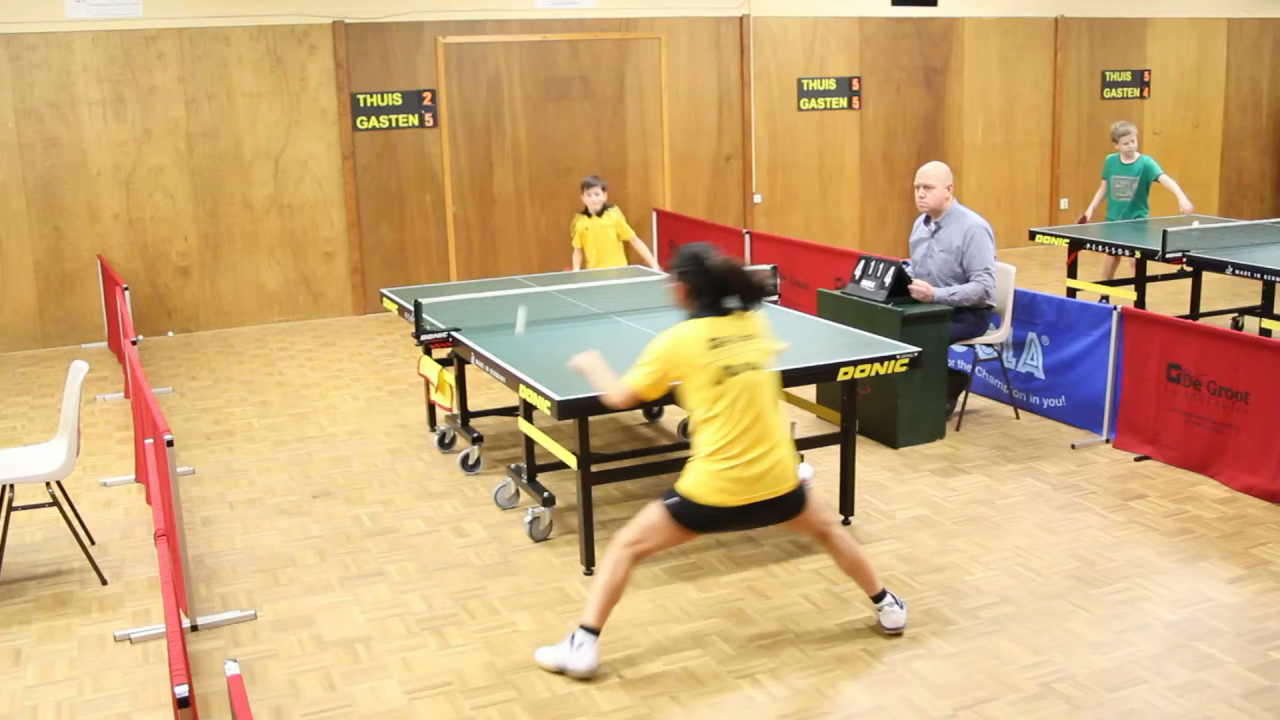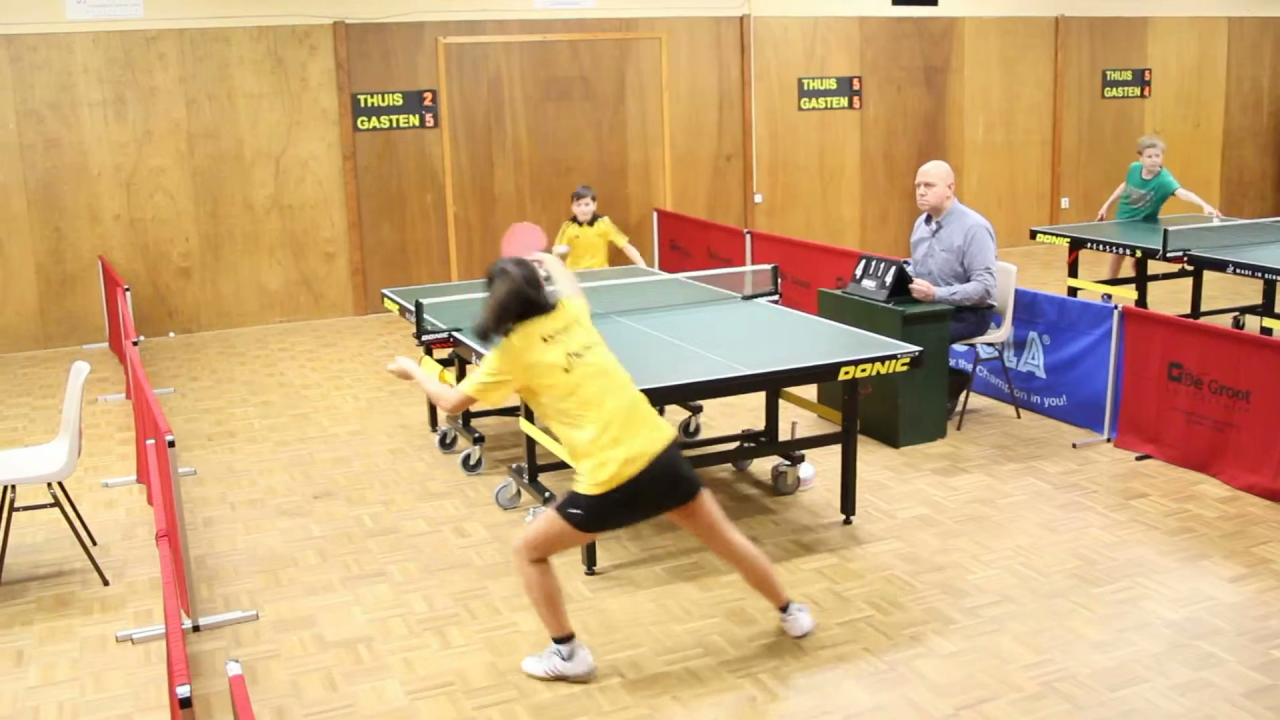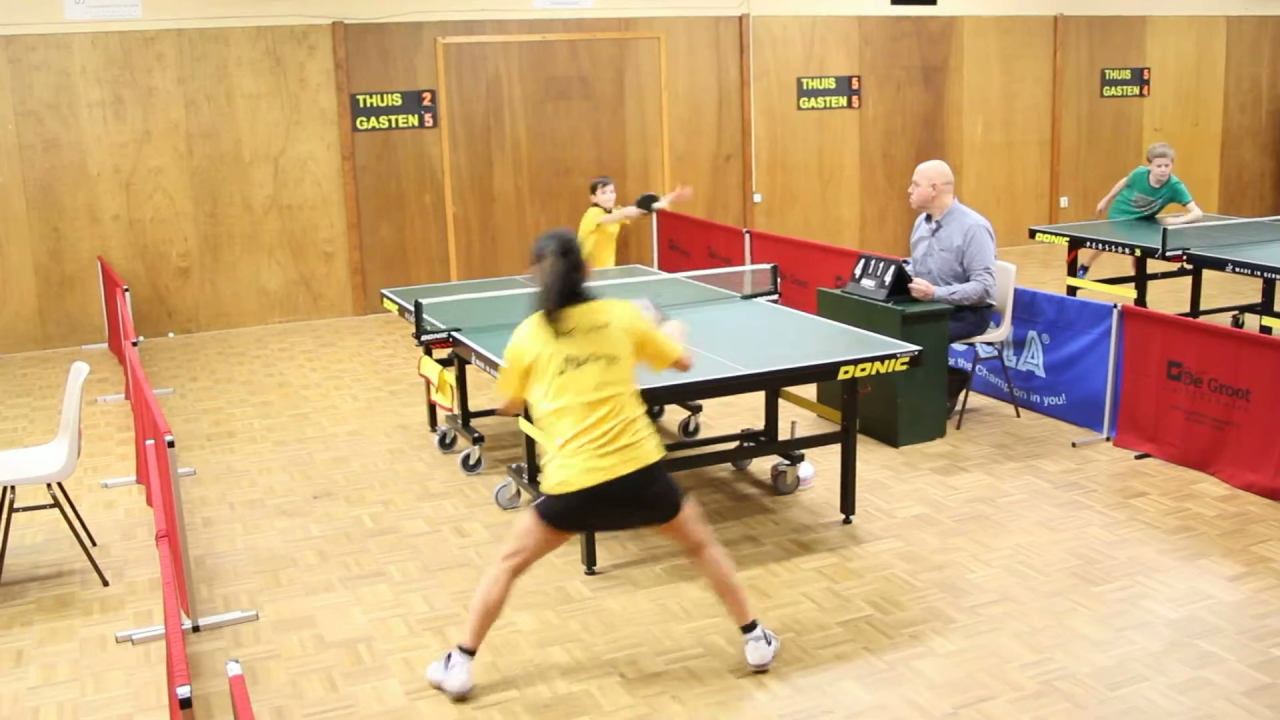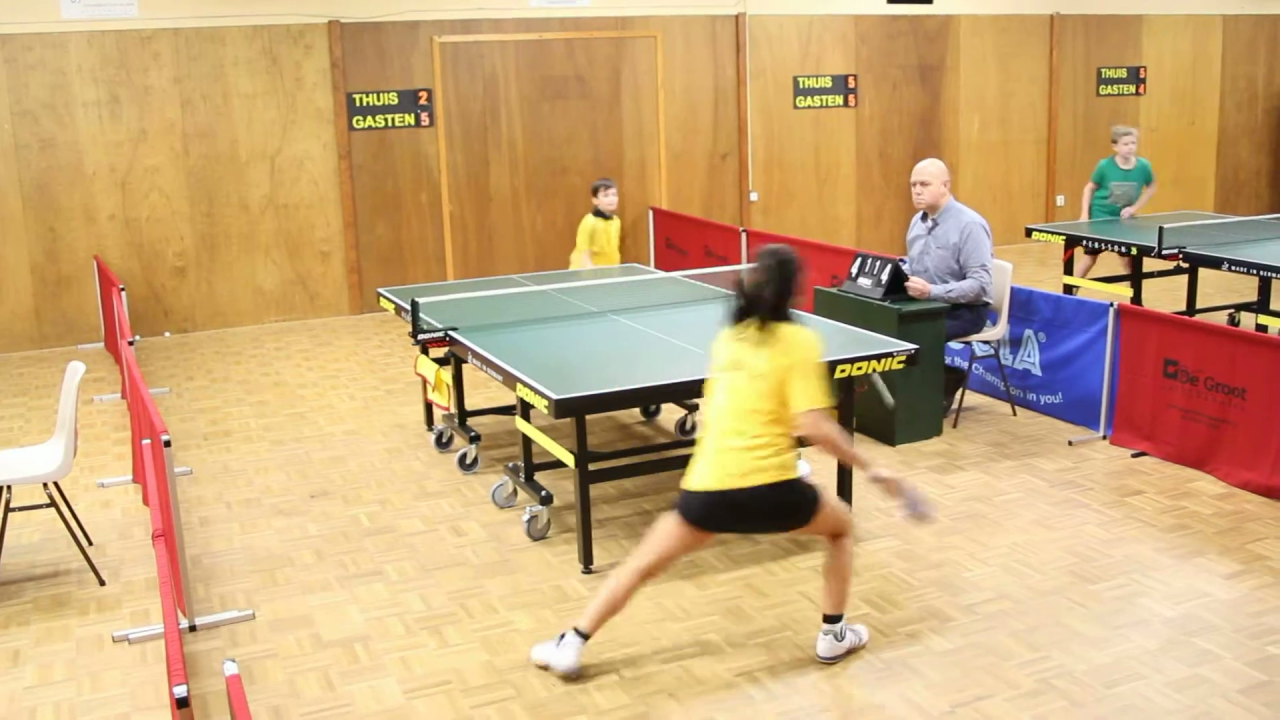
dt=0.4s
person 1, frame 1
left shoulder: (674, 342)
right shoulder: (756, 324)
left elbow: (620, 397)
left wrist: (593, 364)
left hip: (714, 491)
right hip: (776, 481)
left knee: (628, 546)
right knee: (827, 530)
left ankle: (582, 646)
right ankle: (887, 605)
person 1, frame 2
left shoulder: (512, 352)
right shoulder: (569, 312)
left elbow: (450, 402)
left wrist: (413, 369)
right wrist: (553, 264)
left hip: (609, 480)
right hip: (660, 454)
left knee: (531, 551)
right knee: (723, 537)
left ankle: (567, 652)
right ankle: (788, 612)
person 1, frame 3
left shoulder: (529, 336)
right shoulder: (626, 317)
left elbow: (507, 407)
right elbow: (683, 361)
right wrist: (674, 333)
left hip: (572, 484)
right hip: (638, 472)
left knee: (509, 562)
right knee: (702, 545)
left ankle: (460, 664)
right ankle: (754, 639)
person 1, frame 4
left shoulder: (730, 335)
right shoulder: (800, 343)
right elbow: (812, 426)
right wrist: (870, 467)
left hip: (707, 484)
right hip: (768, 486)
left knee: (642, 564)
right knee: (839, 529)
left ankle: (570, 643)
right ankle: (833, 633)
person 2, frame 1
left shoulder: (973, 228)
right shoulder: (920, 223)
left elbow: (983, 288)
left wrist: (935, 294)
left hip: (968, 313)
left ankle: (948, 384)
person 2, frame 2
left shoulder: (974, 228)
right shoulder: (921, 223)
left elbow: (984, 287)
left wrist: (936, 294)
left hip: (968, 313)
left ankle: (950, 384)
person 2, frame 3
left shoulder: (974, 227)
right shoulder: (921, 222)
left elbow: (984, 287)
left wrist: (935, 293)
left hip: (968, 312)
left ankle: (950, 381)
person 2, frame 4
left shoulder: (970, 225)
right shoulder: (917, 221)
left elbow: (980, 284)
left wrist: (932, 292)
left hip: (965, 310)
left ankle: (946, 379)
